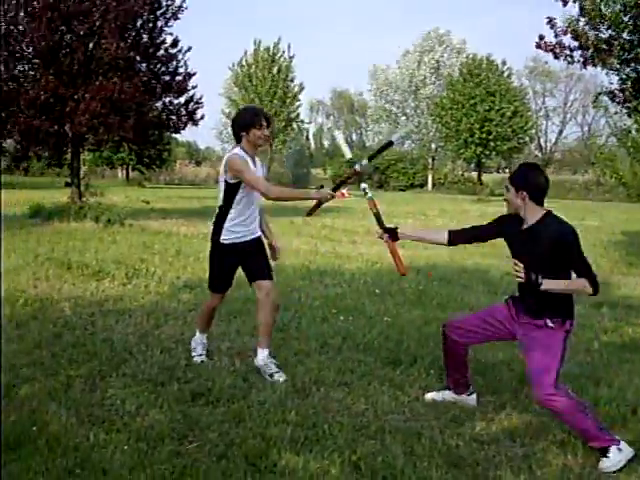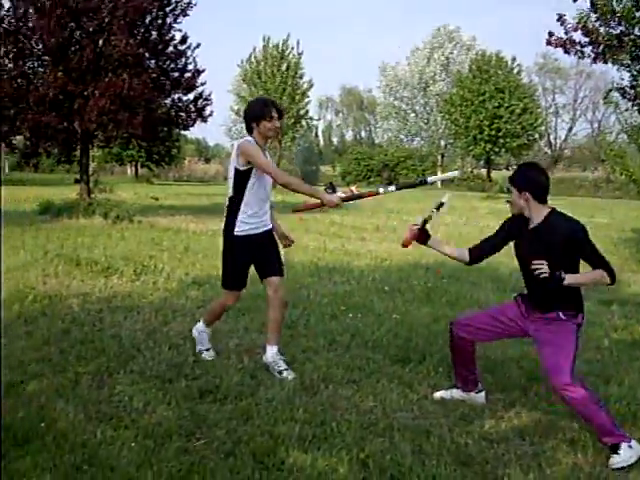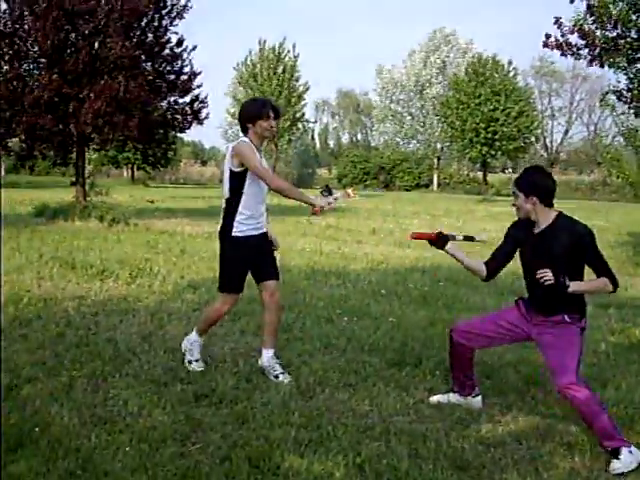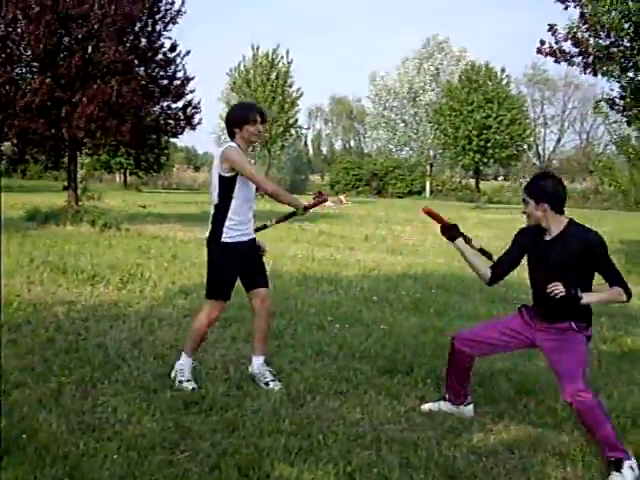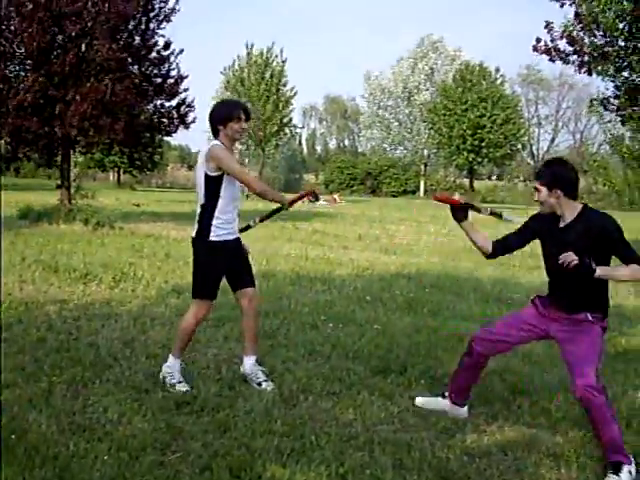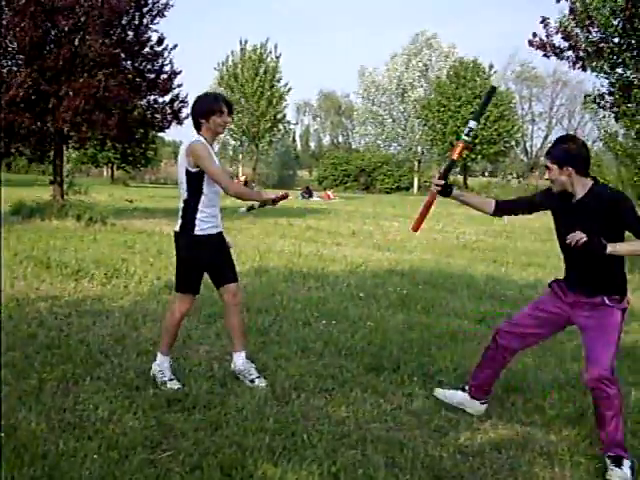
dt=0.1s
person 1, frame 1
left shoulder: (561, 232)
right shoulder: (511, 223)
left elbow: (590, 285)
right elbow: (457, 237)
left wrist: (541, 282)
right wrist: (400, 234)
left hip: (548, 322)
right hip: (518, 310)
left knee: (547, 391)
right knee: (453, 330)
left ankle: (611, 445)
right ankle: (461, 391)
person 1, frame 2
left shoulder: (569, 229)
right shoulder: (514, 225)
left elbow: (607, 275)
right elbow: (473, 255)
left wrist: (562, 277)
right wrist: (429, 240)
left hip: (559, 318)
right hip: (525, 308)
left knee: (563, 383)
right knee: (461, 329)
right ankle: (469, 388)
person 1, frame 3
left shoulder: (576, 233)
right shoulder: (520, 230)
left elbow: (609, 283)
right elbow: (488, 271)
left wrist: (566, 285)
right wrist: (447, 247)
left hip: (563, 322)
right hip: (527, 312)
left knee: (568, 384)
right knee: (461, 334)
right ankle: (466, 392)
person 1, frame 4
left shoulder: (587, 241)
right shoulder: (528, 236)
right elbow: (491, 275)
left wrist: (578, 297)
right wrist: (458, 241)
left hip: (569, 329)
right hip: (533, 318)
left knee: (577, 394)
right knee: (463, 342)
right ankle: (457, 402)
person 1, frame 5
left shoulder: (600, 226)
right shoulder: (541, 222)
right elbow: (494, 250)
left wrist: (594, 269)
right wrist: (463, 221)
left hip: (584, 319)
right hip: (547, 309)
left knee: (586, 386)
right knee: (481, 342)
right ankle: (456, 400)
person 1, frame 6
left shoulder: (612, 200)
right shoulder: (557, 197)
right elbow: (500, 208)
left wrist: (605, 247)
right wrist: (453, 192)
left hip: (604, 301)
right hip: (565, 293)
left knee: (599, 376)
right knee: (505, 336)
right ankle: (475, 395)
person 2, frame 1
left shoulder: (256, 161)
right shoulder: (235, 159)
right elbow: (268, 192)
left wrist: (270, 238)
right wrist: (313, 194)
left hip: (252, 240)
right hip: (227, 242)
left knee: (268, 295)
right knee: (216, 299)
left ankle: (264, 356)
right ankle: (200, 338)
person 2, frame 2
left shoulder: (262, 152)
right shoulder: (246, 147)
right elbow: (282, 178)
left wrist: (278, 229)
right wrist: (323, 196)
left hip: (263, 233)
right hip: (239, 234)
left knee: (277, 291)
right knee: (231, 296)
left ankle: (273, 353)
right ankle: (202, 328)
person 2, frame 3
left shoulder: (258, 154)
right shoulder: (242, 148)
right elbow: (274, 183)
left wrist: (267, 231)
right wrist: (311, 200)
left hip: (258, 236)
right hip: (236, 237)
left knee: (273, 295)
right knee: (227, 302)
left ankle: (268, 357)
right ankle: (194, 340)
person 2, frame 4
left shoulder: (241, 158)
right shoulder: (230, 153)
right elbow: (267, 187)
left wrist: (254, 238)
right wrist: (297, 203)
left hip: (245, 242)
right hip: (225, 243)
left knee: (263, 301)
right knee: (214, 309)
left ankle: (259, 364)
right ankle: (183, 365)
person 2, frame 5
left shoulder: (226, 156)
right shoulder: (216, 151)
right elbow: (255, 186)
right wrist: (283, 199)
left hip: (230, 241)
right hip: (210, 242)
left knee: (250, 301)
right knee: (201, 308)
left ankle: (250, 364)
right ankle: (171, 366)
person 2, frame 6
left shoulder: (208, 149)
right shoulder: (195, 147)
right elbow: (231, 188)
right wrist: (264, 196)
left hip: (213, 235)
right hip: (193, 236)
left knee: (234, 297)
right knee: (183, 302)
left ankle: (240, 361)
right ankle: (161, 364)
